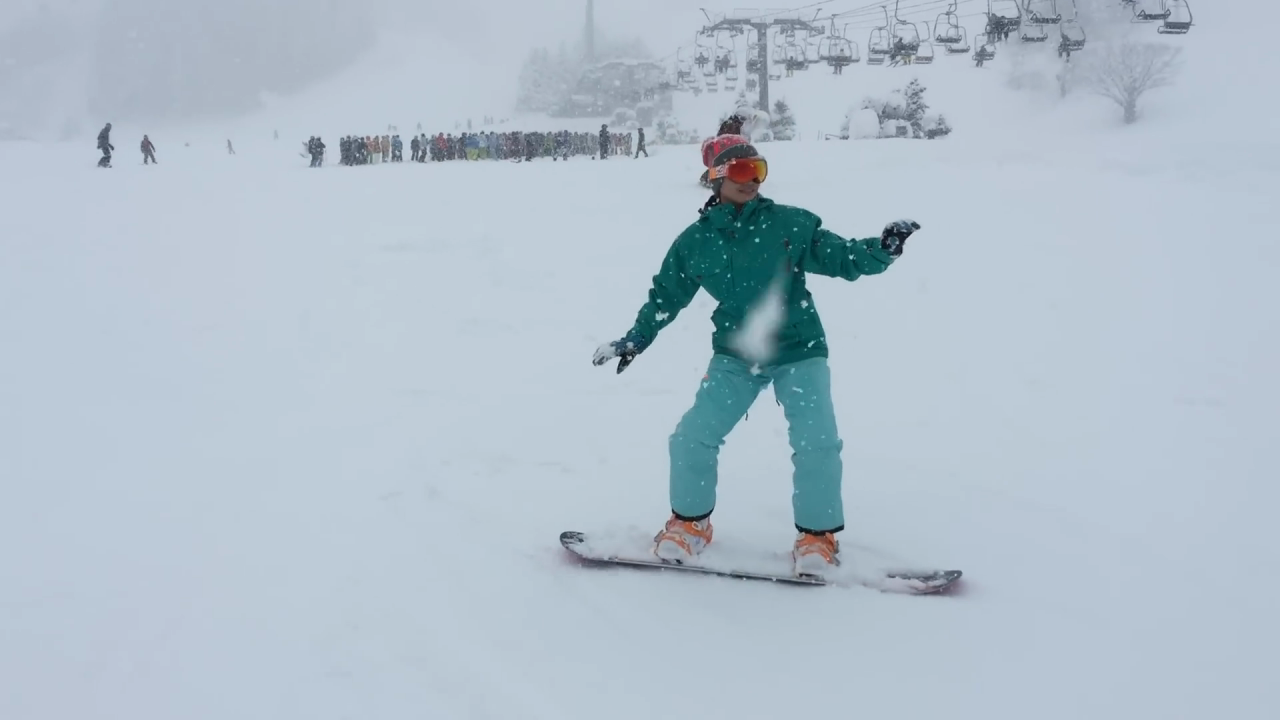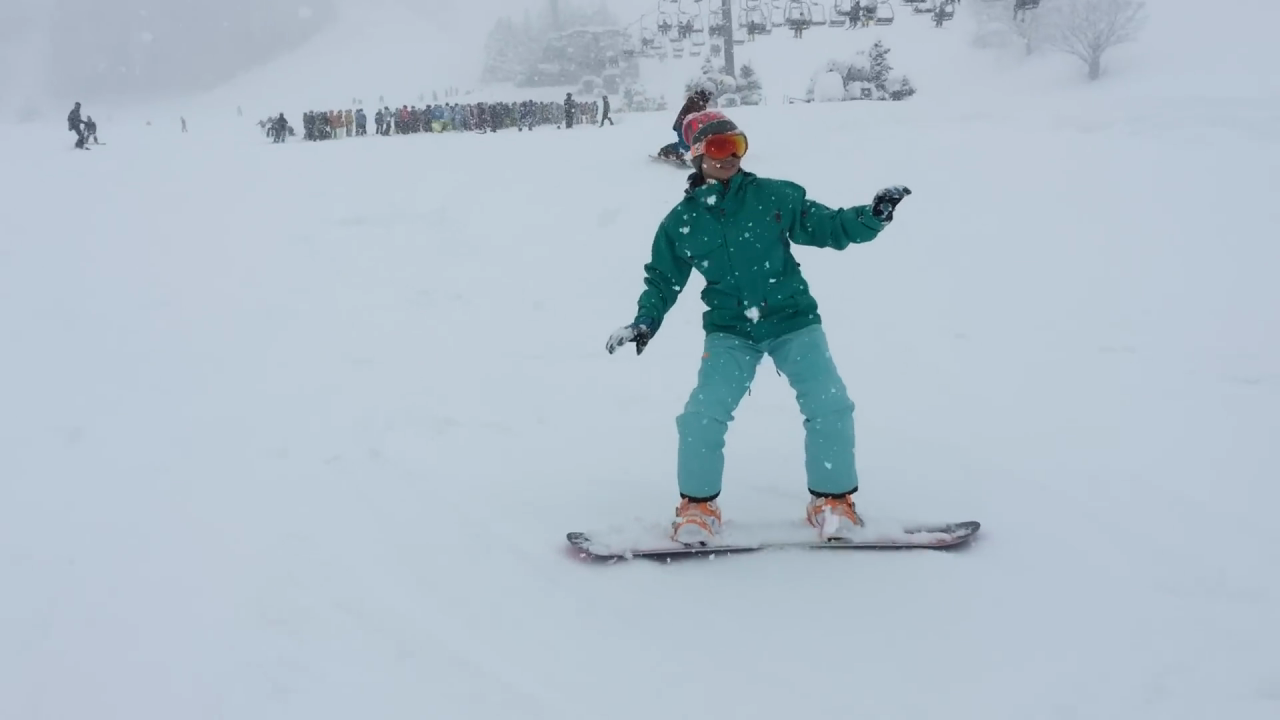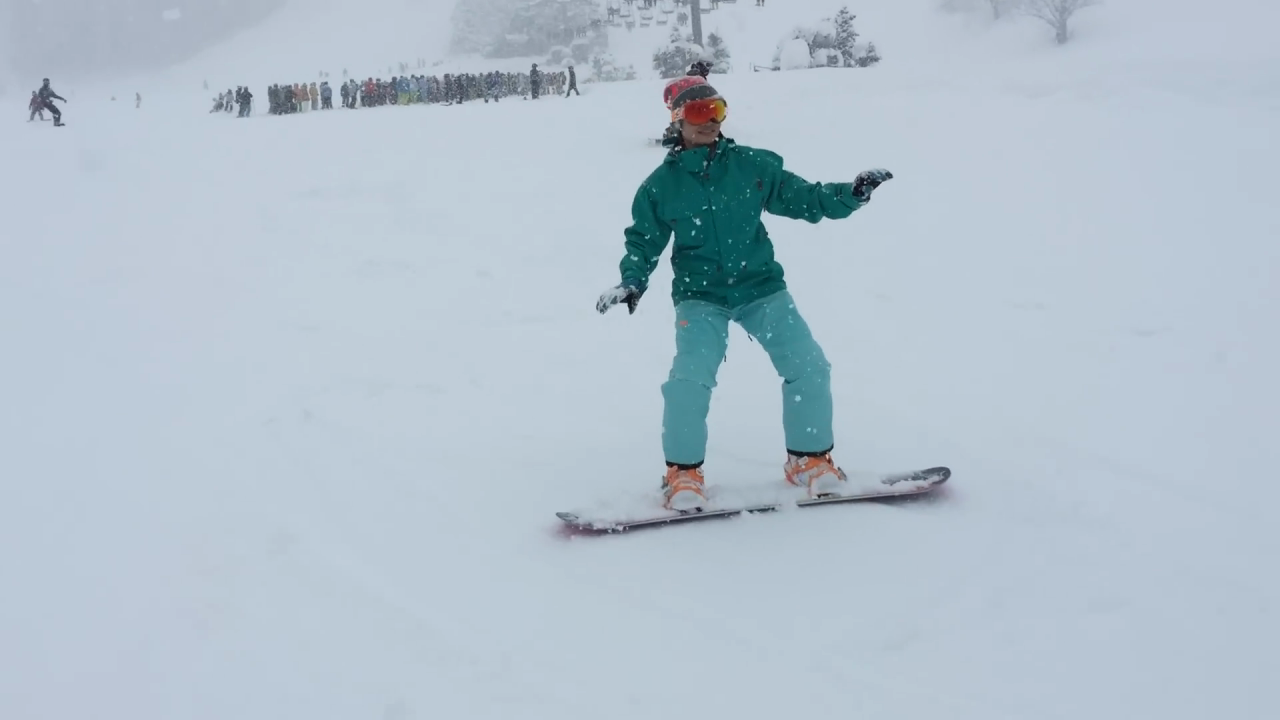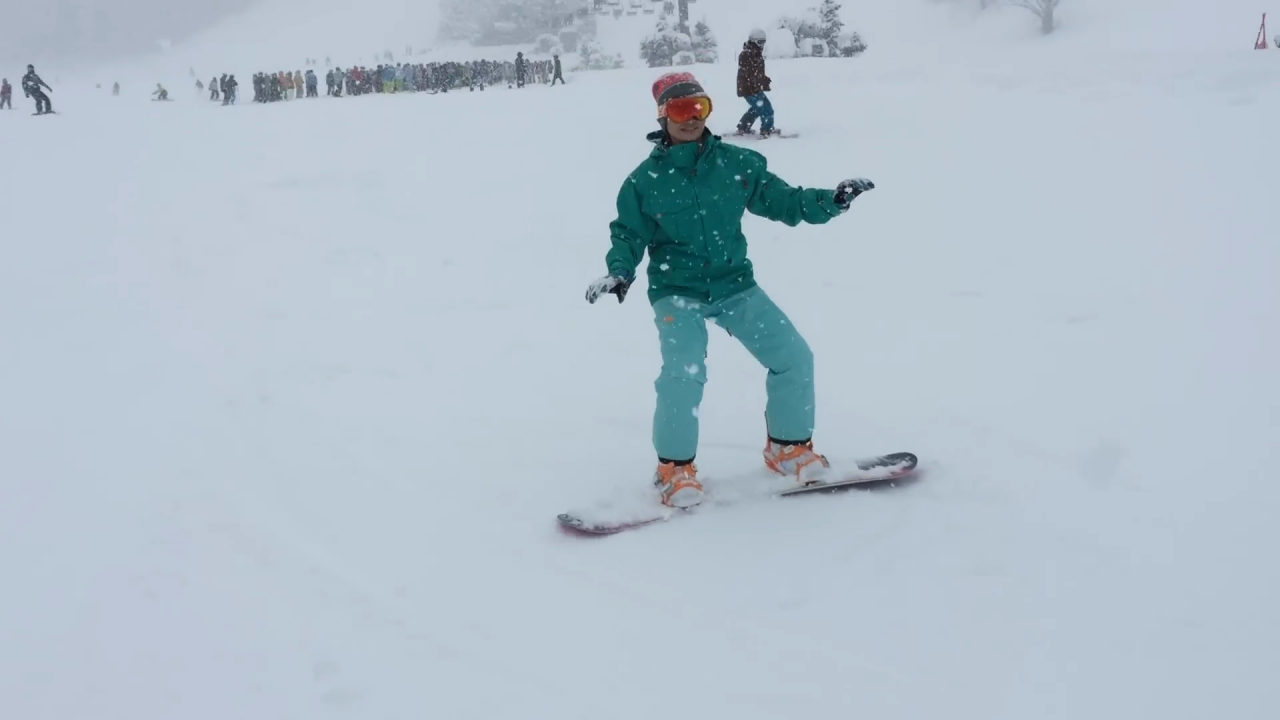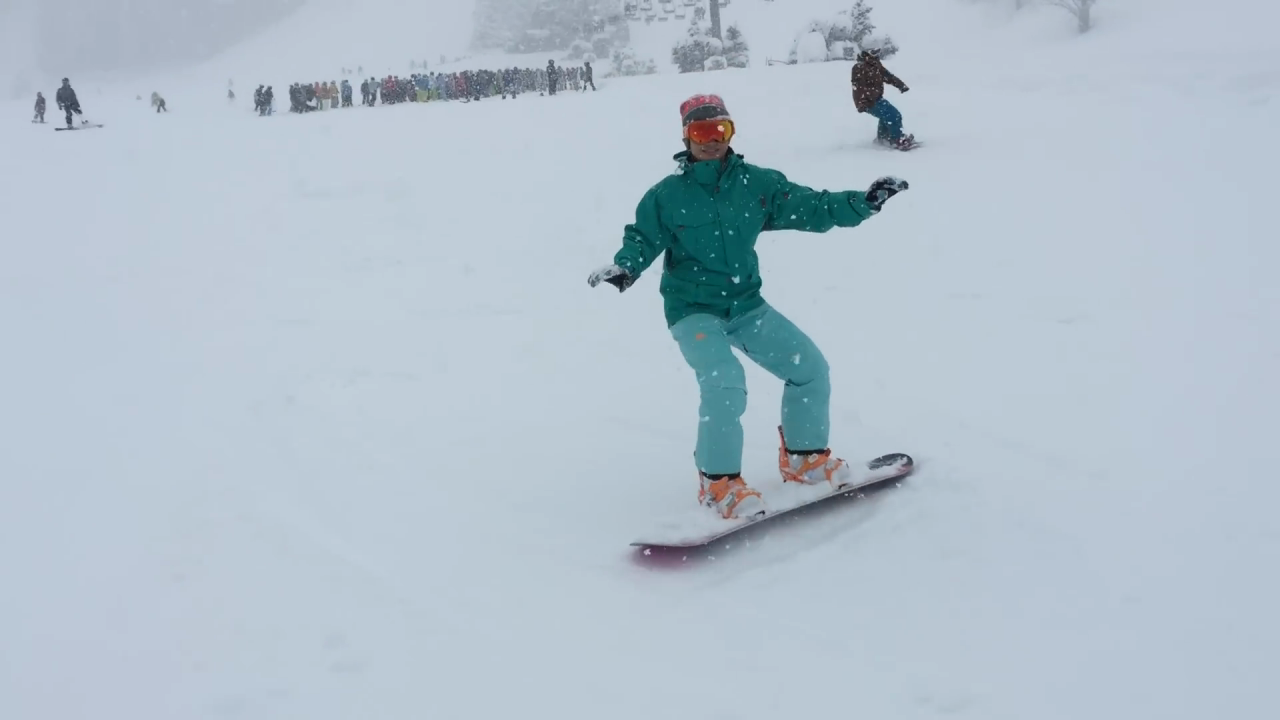
dt=0.4s
person 1, frame 1
left shoulder: (791, 224)
right shoulder: (694, 241)
left elbow: (840, 257)
right elbow: (666, 295)
left wrist: (882, 249)
right wrist: (637, 338)
left hip: (798, 350)
right hip: (735, 355)
left knee: (816, 441)
right knee: (692, 437)
left ankle: (816, 535)
right ankle: (689, 523)
person 1, frame 2
left shoulder: (776, 196)
right shoulder: (681, 221)
left elbow: (829, 227)
right elbow: (663, 279)
left wrist: (873, 216)
right wrist: (646, 320)
left hip: (793, 320)
right hip: (730, 330)
left knee: (830, 404)
right knee: (702, 415)
left ankle: (831, 500)
right ankle: (698, 504)
person 1, frame 3
left shoulder: (754, 164)
right shoulder: (659, 185)
left elbow: (804, 199)
right elbow: (643, 242)
left wrist: (851, 194)
right wrist: (632, 282)
left hip: (761, 286)
right hip: (700, 296)
left knee: (808, 365)
right knee: (689, 380)
left ankle: (809, 459)
right ankle: (683, 472)
person 1, frame 4
left shoulder: (737, 162)
right shoulder: (645, 179)
left elbow: (782, 201)
right elbow: (628, 234)
left wrist: (832, 201)
right wrist: (620, 272)
left hip: (735, 284)
right hip: (677, 292)
left knee: (793, 356)
right knee: (683, 372)
left ankle: (789, 447)
right ankle: (674, 467)
person 1, frame 5
left shoulder: (757, 183)
right shoulder: (666, 195)
left elbow: (811, 208)
right elbow: (642, 240)
left wrist: (864, 203)
right wrist: (624, 266)
left hip: (747, 304)
right hip: (693, 310)
left knee: (810, 367)
right knee: (725, 384)
left ankle: (804, 457)
right ankle: (719, 482)
